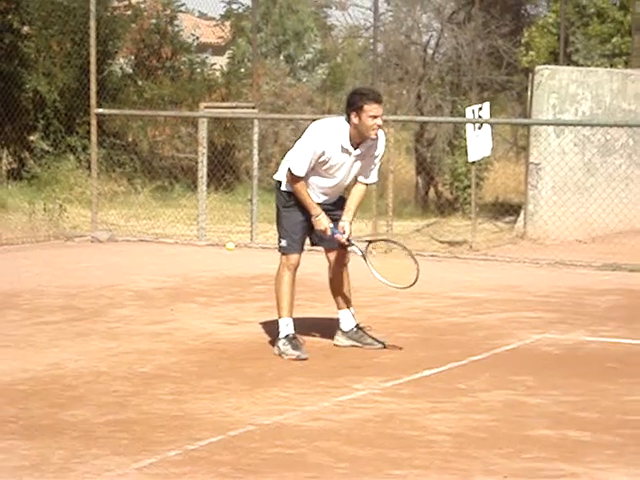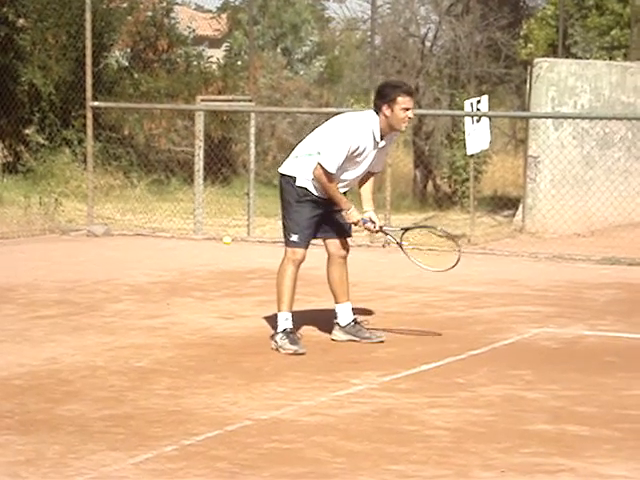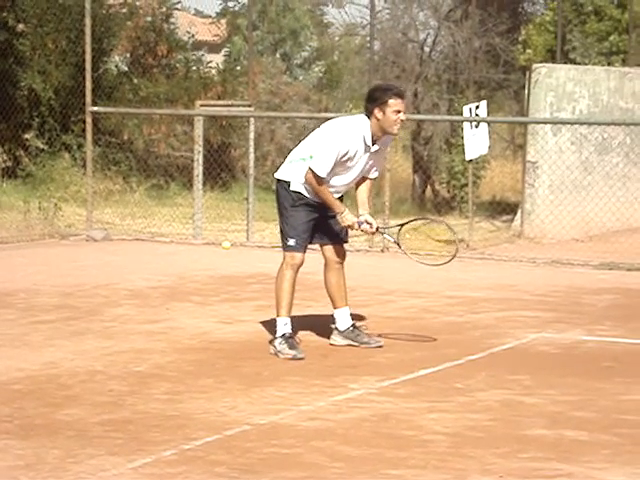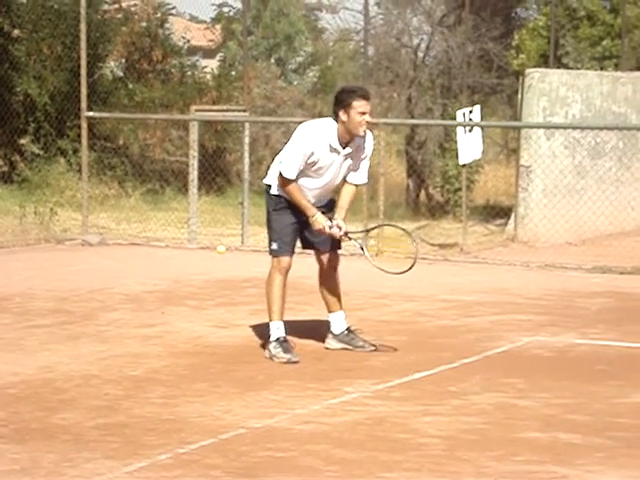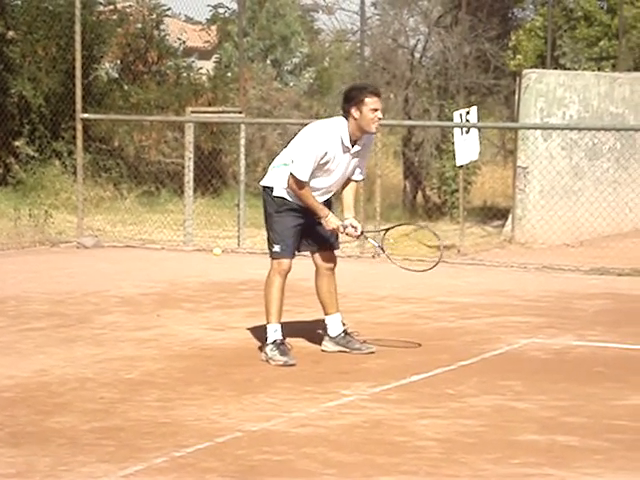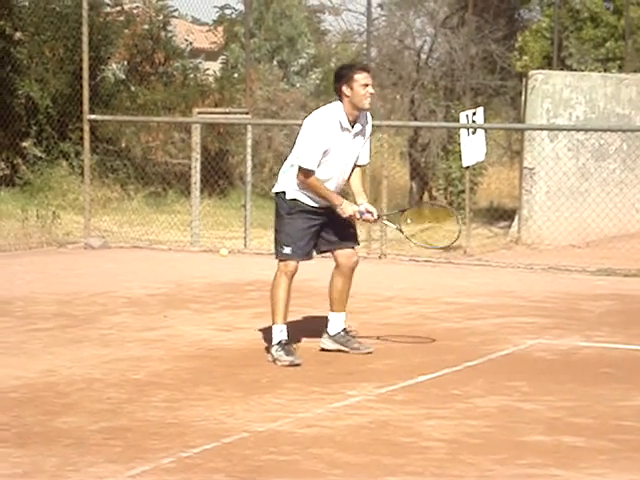
dt=0.5s
person 1, frame 1
left shoulder: (377, 142)
right shoulder: (322, 134)
left elbow: (362, 181)
right elbow: (294, 177)
left wrist: (346, 219)
right wrist: (316, 214)
left hip: (331, 197)
right hip: (294, 192)
left knee: (339, 258)
right knee: (290, 259)
left ankle: (347, 328)
right ankle: (285, 335)
person 1, frame 2
left shoulder: (388, 135)
right shoulder: (352, 129)
left elbow: (369, 172)
right elbow: (321, 173)
left wrist: (368, 209)
right wrist: (347, 208)
left hip: (332, 188)
right hip: (302, 181)
left knee: (340, 251)
right knee: (295, 253)
left ankle: (345, 322)
right ankle: (283, 330)
person 1, frame 3
left shoulder: (384, 140)
right shoulder: (343, 133)
left elbow: (366, 176)
right elbow: (313, 178)
left wrist: (364, 212)
right wrist: (341, 212)
left hip: (329, 193)
right hip: (297, 187)
left knee: (336, 256)
right knee: (293, 258)
left ankle: (343, 327)
right ankle: (283, 335)
person 1, frame 4
left shoulder: (365, 142)
right shoulder: (310, 135)
left elbow: (351, 182)
right elbow: (285, 180)
left wrist: (338, 218)
right wrist: (312, 215)
left hip: (321, 199)
right hip: (284, 194)
left knee: (329, 261)
right knee: (282, 262)
left ankle: (338, 331)
right ankle: (276, 338)
person 1, frame 5
left shoulder: (366, 139)
right shoulder: (321, 136)
left elbow: (351, 179)
right elbow: (296, 183)
left wrist: (349, 216)
right wrist: (326, 215)
left hip: (318, 199)
right hip: (283, 194)
left knee: (327, 262)
right knee: (282, 264)
left ankle: (335, 333)
right ankle: (273, 341)
person 1, frame 6
left shoulder: (365, 121)
right shoulder: (320, 123)
left elbow: (356, 165)
right elbow: (304, 175)
left wrist: (361, 201)
right wrist: (340, 203)
left hip: (330, 201)
right hip: (296, 198)
left knee: (347, 259)
right knee: (288, 266)
left ankle: (335, 332)
right ankle: (279, 341)
